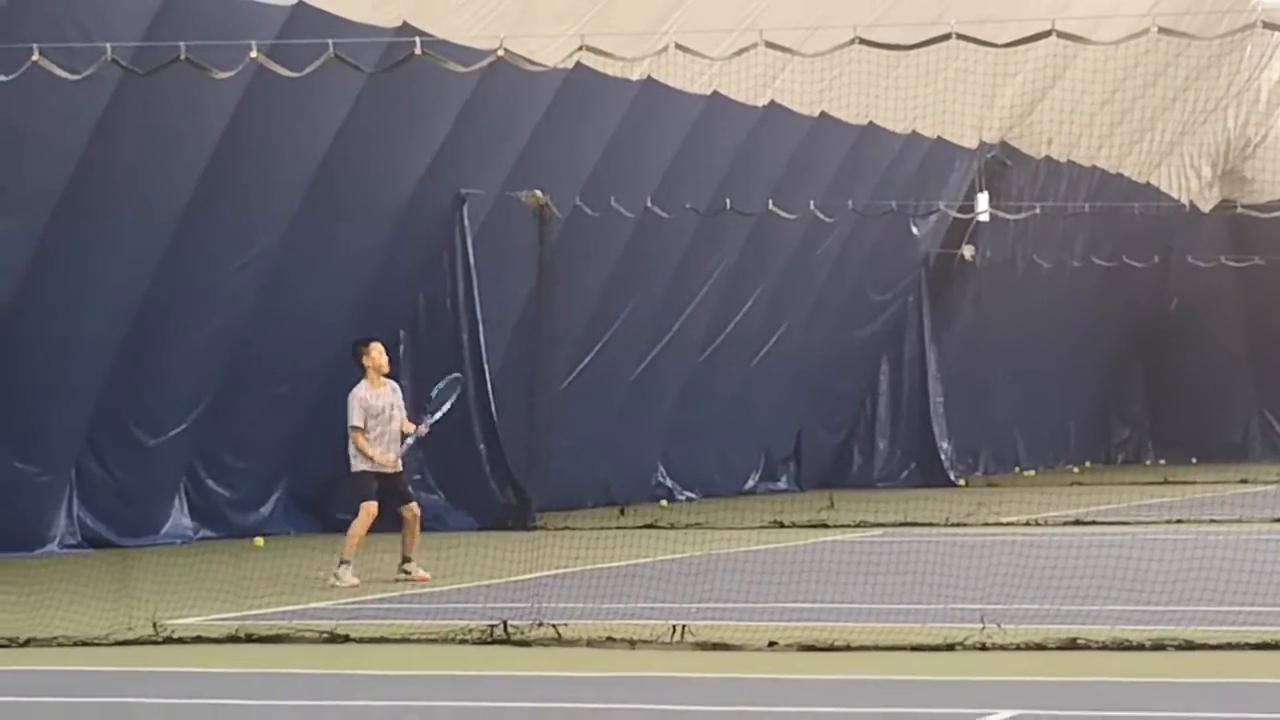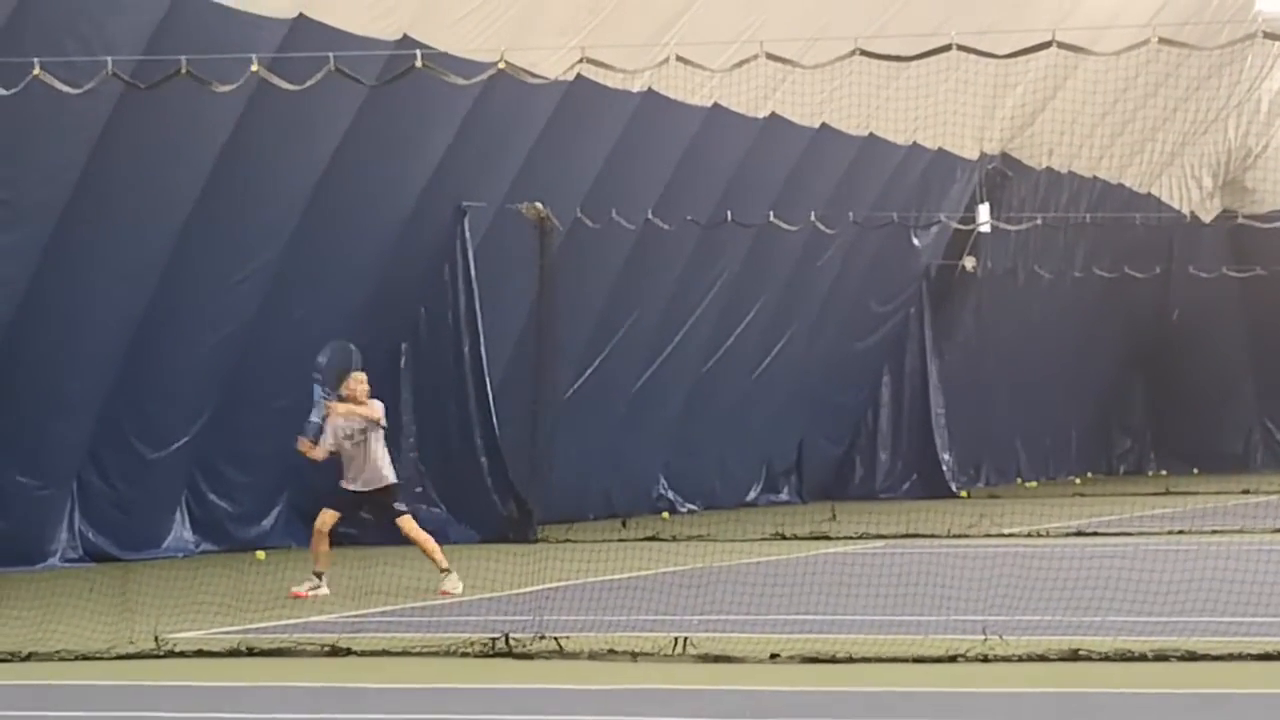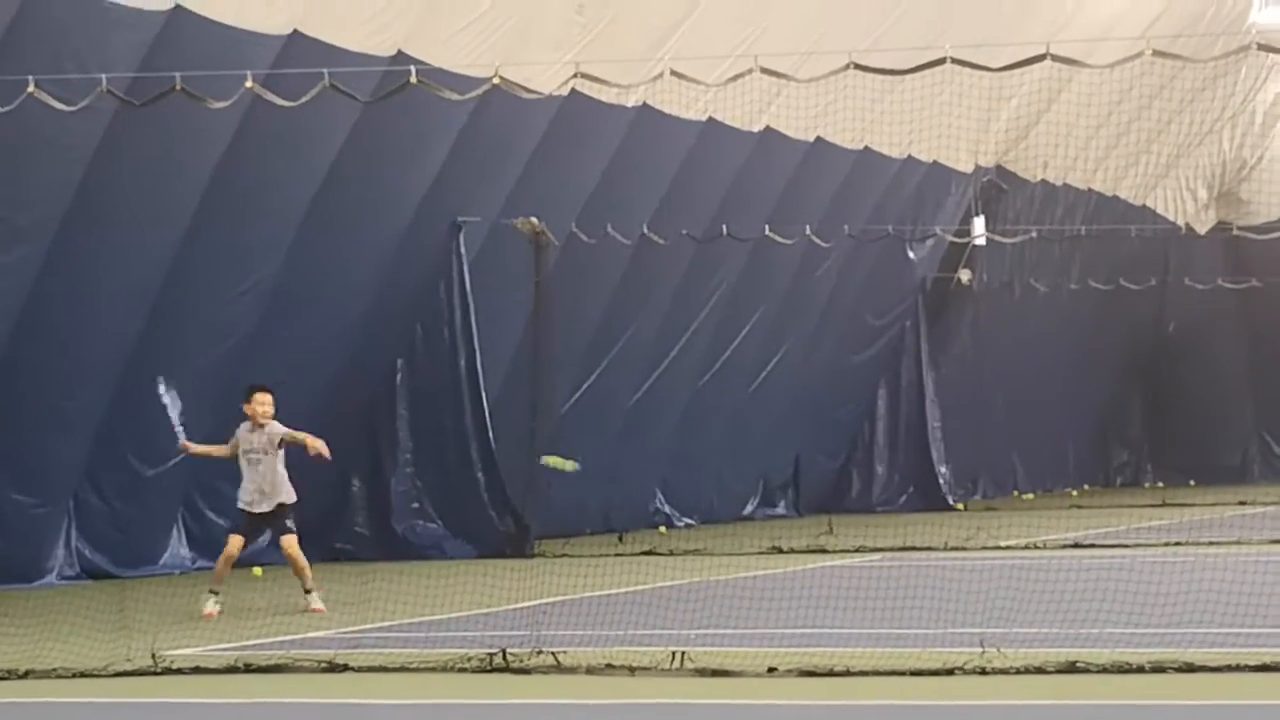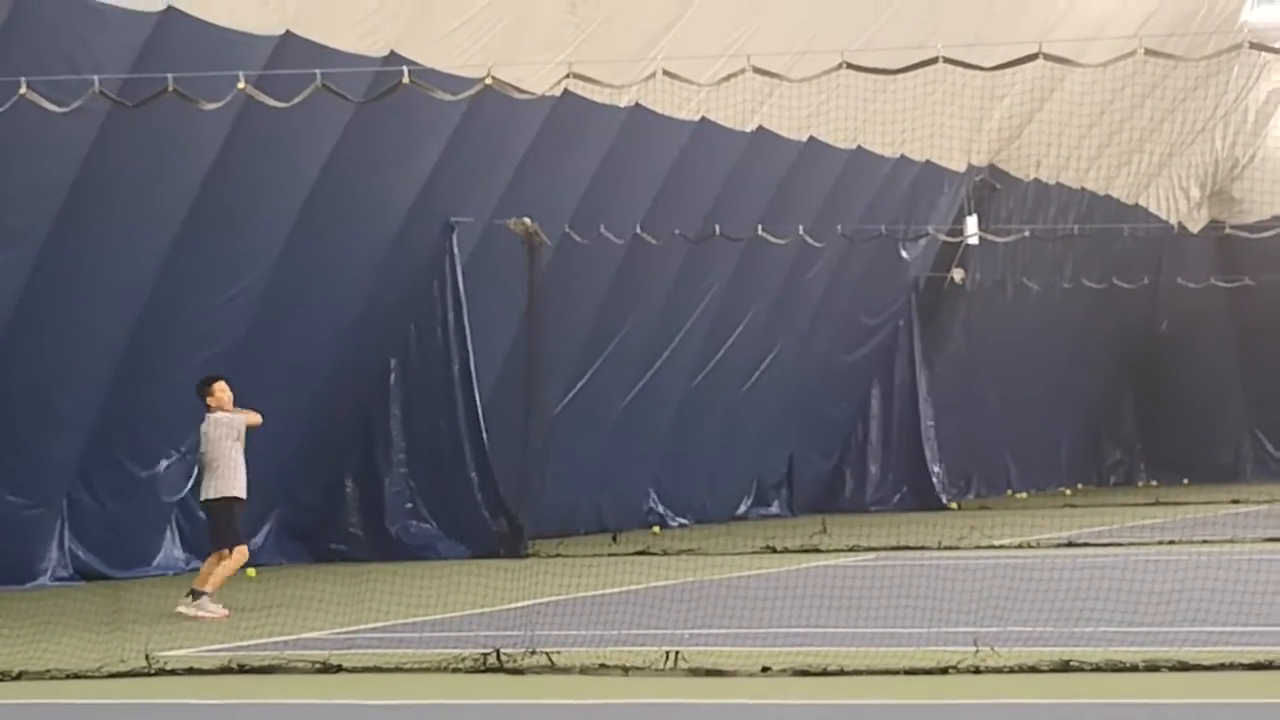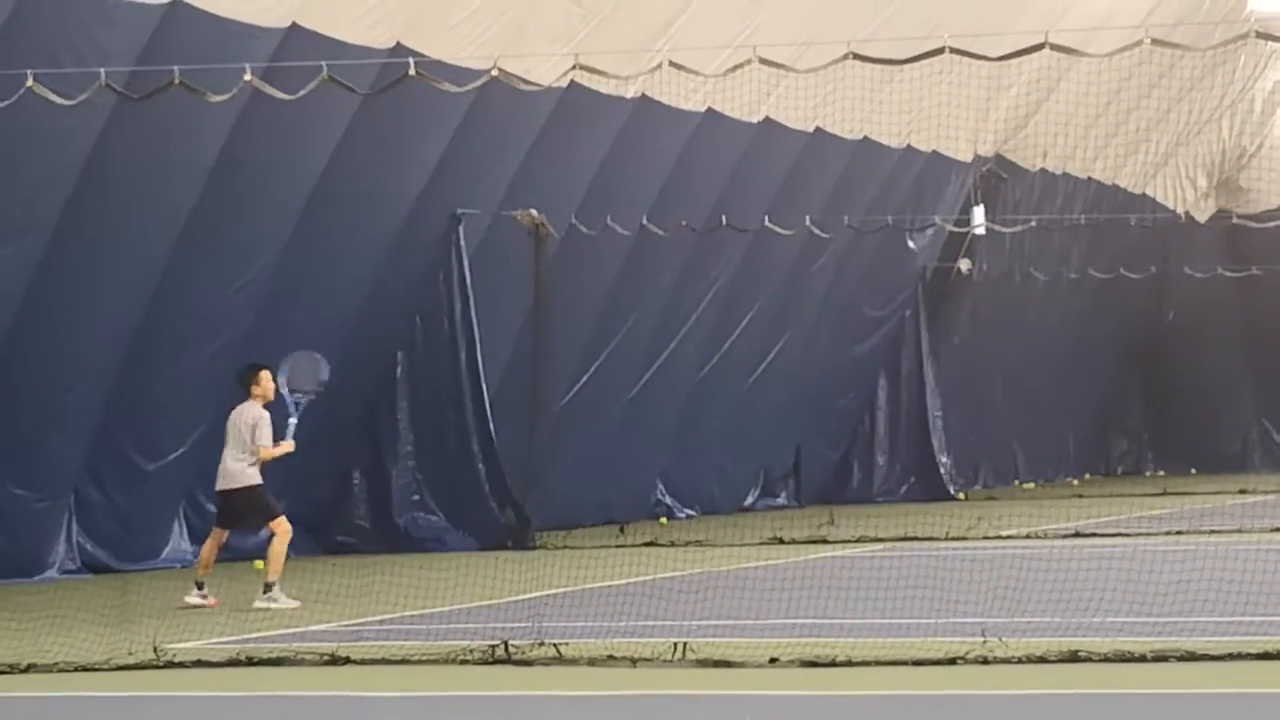
dt=0.5s
person 1, frame 1
left shoulder: (394, 388)
right shoulder: (358, 395)
right elbow: (356, 435)
left wrist: (415, 429)
right wrist: (378, 459)
left hip: (392, 466)
right hip: (365, 466)
left knee: (411, 514)
right knee: (368, 512)
left ankle: (407, 565)
right ankle: (343, 568)
person 1, frame 2
left shoulder: (374, 405)
right shoulder: (334, 419)
left elbow: (373, 414)
right elbow: (322, 453)
left wrist: (347, 408)
right wrist: (308, 450)
left hip: (383, 483)
right hip: (351, 485)
left knee: (411, 530)
right knee: (321, 526)
left ankle: (448, 574)
right ankle: (318, 580)
person 1, frame 3
left shoulder: (275, 429)
right shoulder: (242, 430)
left elbow: (297, 436)
right elbow: (228, 451)
left wrist: (314, 442)
right wrist: (195, 448)
left hip: (279, 502)
right hip: (249, 504)
left knee: (291, 550)
right knee: (231, 551)
left ankle: (310, 594)
right ankle: (213, 596)
person 1, frame 4
left shoulder: (210, 426)
right shoulder: (222, 420)
right elbow: (257, 419)
right wrist: (242, 415)
left hip: (221, 495)
right hip: (223, 495)
left knee: (222, 552)
right knee: (239, 554)
left ankle: (193, 598)
right ankle: (201, 599)
person 1, frame 5
left shoulder: (238, 413)
right shoulder: (261, 415)
right elbow: (264, 454)
left wrist: (276, 445)
right wrist: (285, 448)
left hip: (226, 483)
right hip: (247, 482)
left knee: (217, 536)
right knee: (283, 529)
left ankle: (198, 590)
right ankle: (270, 592)
